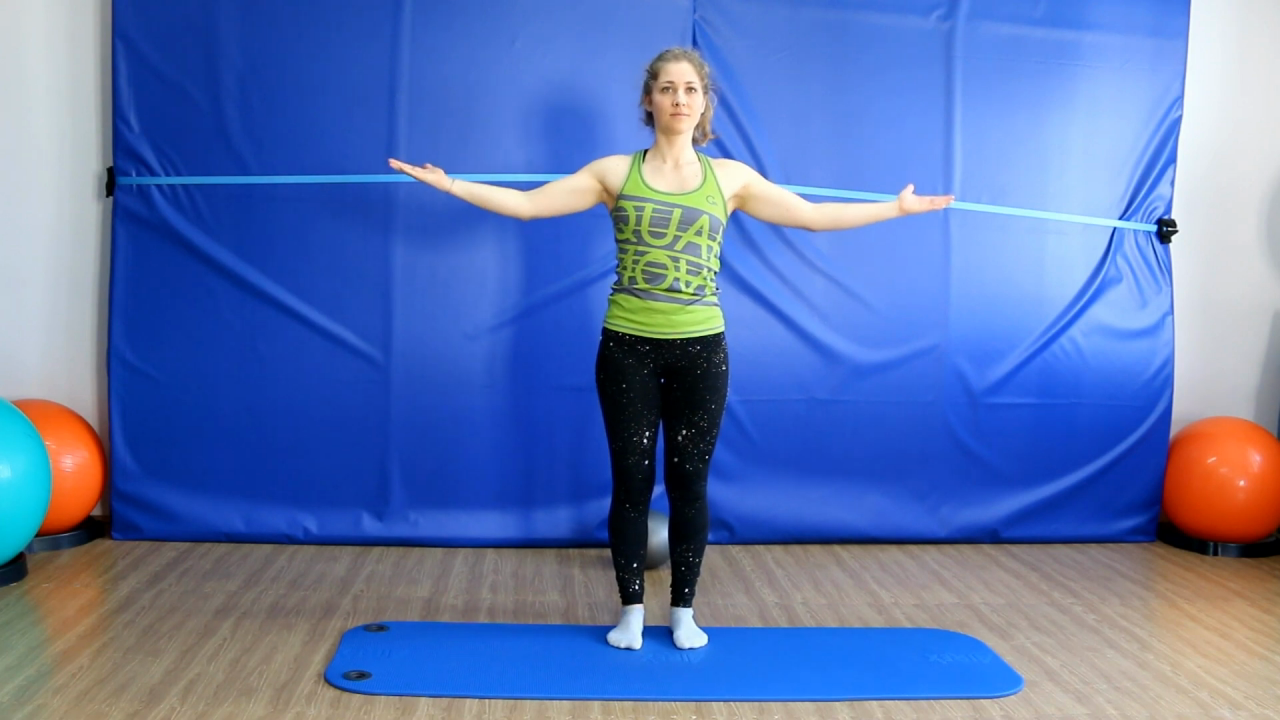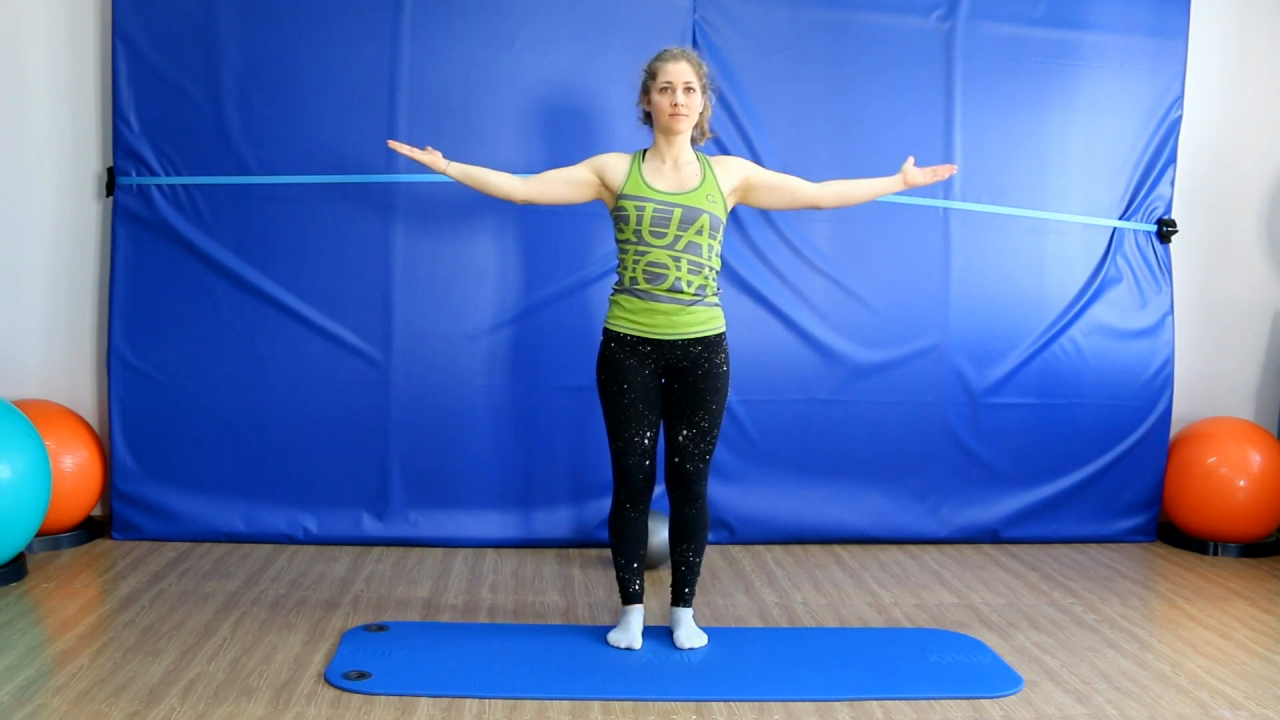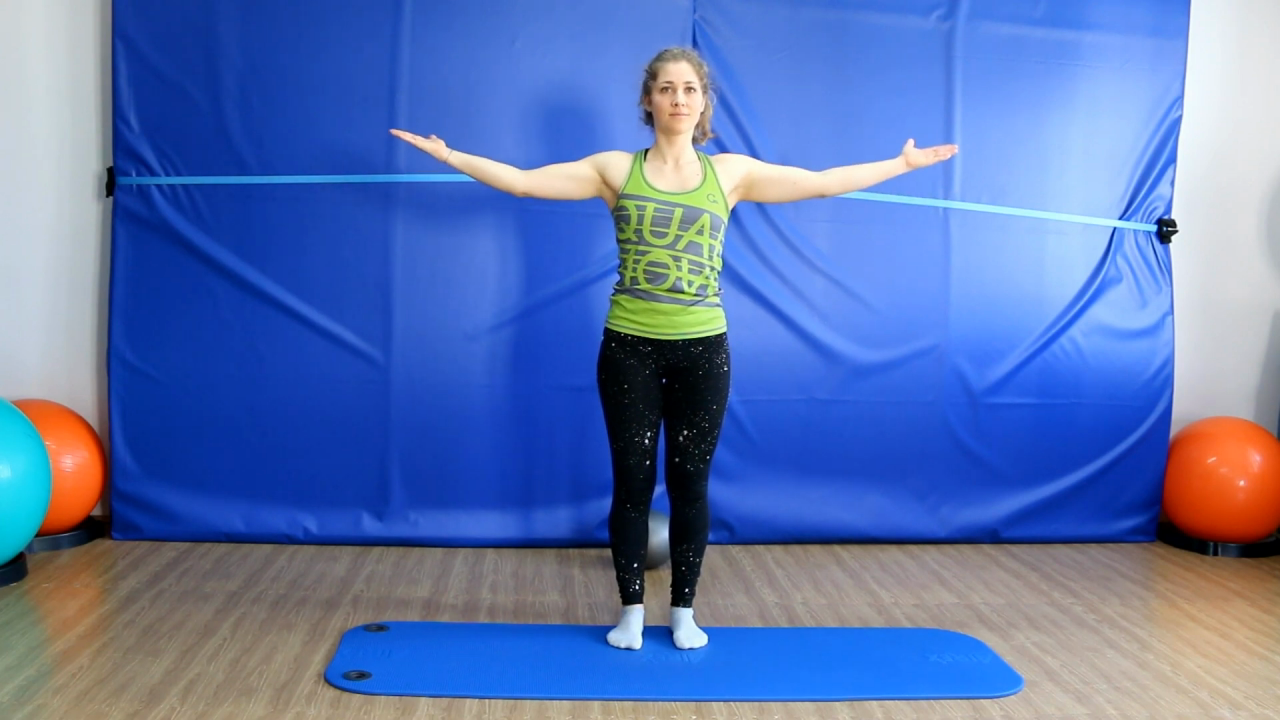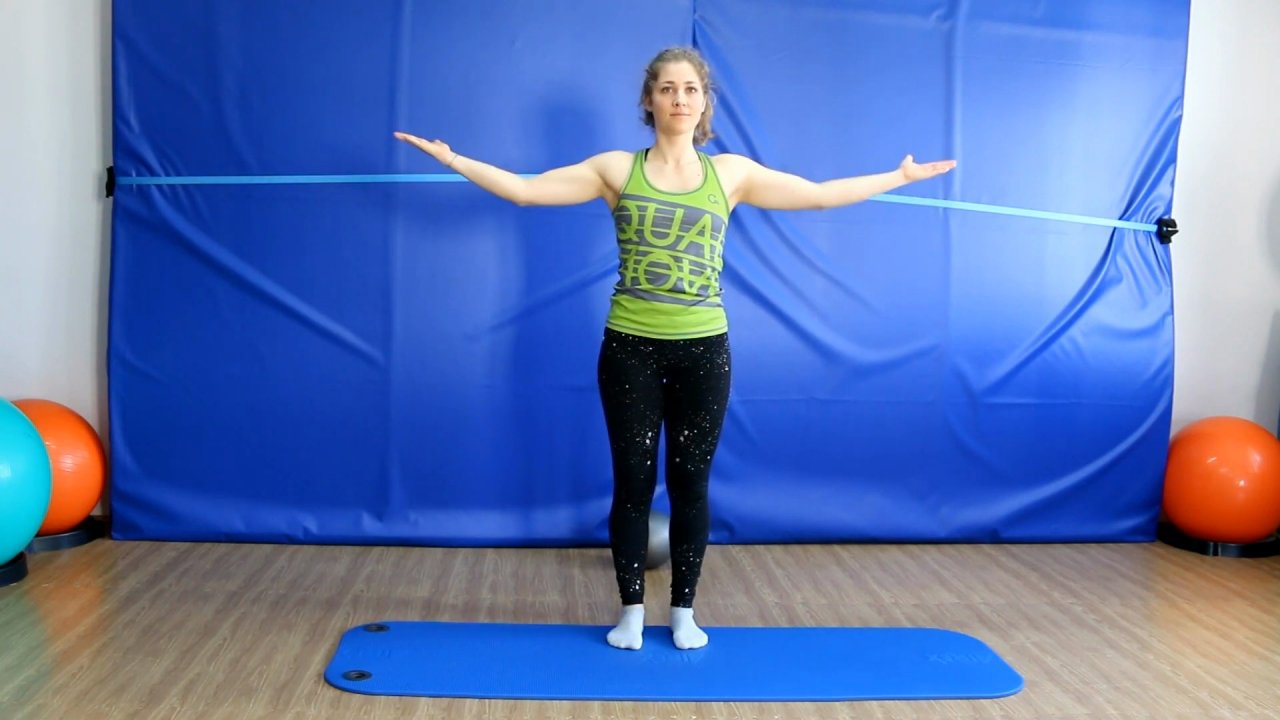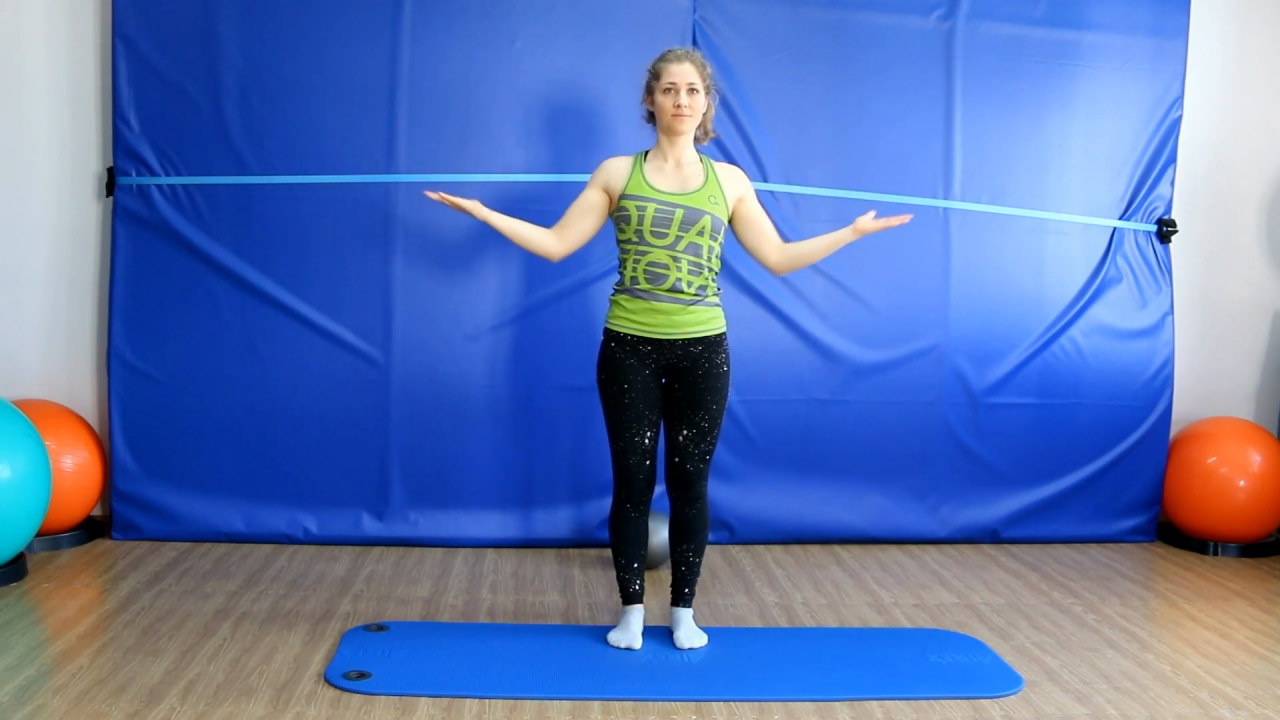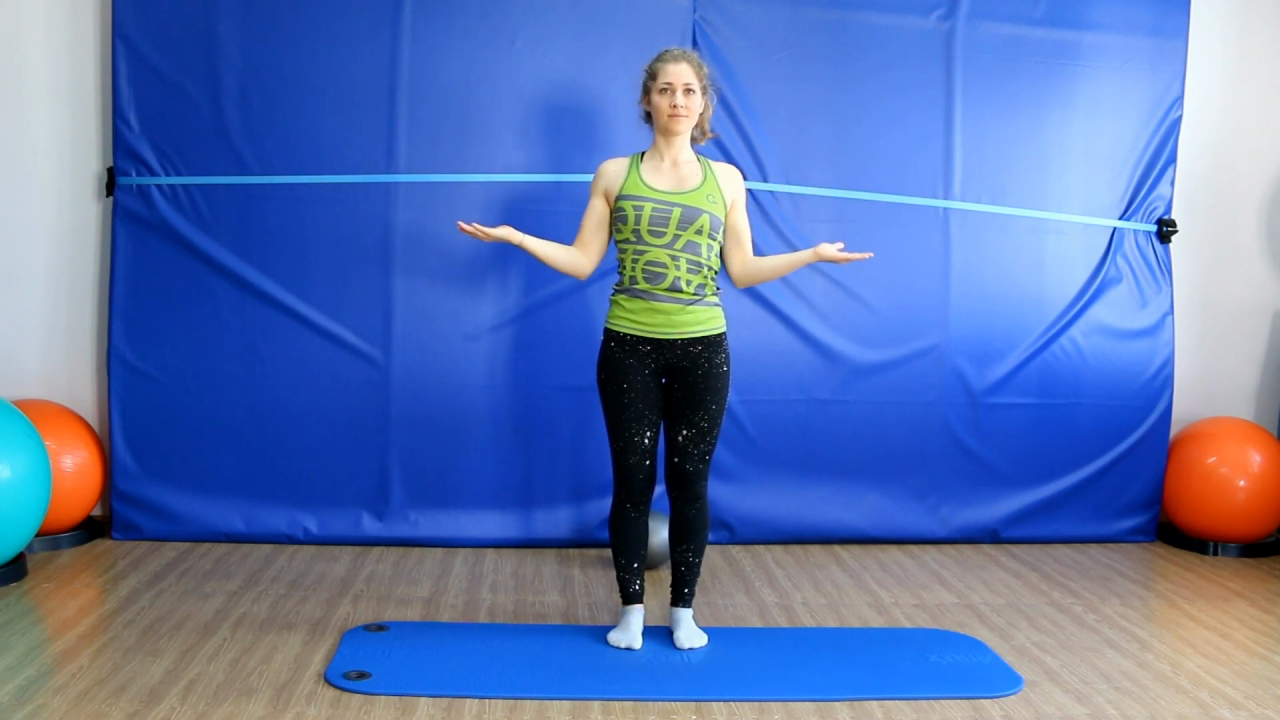
dt=0.5s
person 1, frame 1
left shoulder: (730, 177)
right shoulder: (614, 171)
left elbow: (813, 216)
right elbow: (527, 204)
left wrist: (895, 209)
right wrist: (450, 184)
left hip: (700, 349)
right hip: (627, 348)
left knee: (689, 482)
right knee: (631, 481)
left ankle: (683, 610)
right ankle: (631, 609)
person 1, frame 2
left shoulder: (730, 173)
right shoulder: (613, 169)
left elbow: (820, 194)
right elbow: (522, 187)
left wrist: (899, 181)
right wrist: (448, 166)
left hip: (701, 348)
right hip: (628, 348)
left knee: (690, 482)
right knee: (631, 481)
left ankle: (683, 610)
right ankle: (631, 610)
person 1, frame 3
left shoulder: (732, 172)
right shoulder: (614, 168)
left elbow: (825, 182)
right elbow: (522, 181)
left wrist: (902, 164)
right wrist: (448, 155)
left hip: (703, 349)
right hip: (630, 348)
left knee: (690, 482)
right knee: (632, 481)
left ankle: (683, 610)
right ankle: (631, 609)
person 1, frame 4
left shoulder: (732, 172)
right shoulder: (615, 168)
left elbow: (821, 194)
right elbow: (524, 189)
left wrist: (899, 176)
right wrist: (453, 159)
left hip: (703, 349)
right hip: (630, 347)
left knee: (690, 483)
right knee: (632, 481)
left ankle: (683, 610)
right ankle: (631, 609)
person 1, frame 5
left shoulder: (729, 181)
right shoulder: (616, 173)
left elbow: (780, 258)
right elbow: (554, 244)
left wrist: (854, 231)
right wrist: (482, 212)
left hip: (702, 350)
right hip: (630, 348)
left knee: (690, 483)
right knee: (632, 481)
left ankle: (684, 610)
right ankle: (631, 609)
person 1, frame 6
left shoulder: (726, 179)
right shoulder: (615, 174)
left elbow: (741, 271)
right elbow: (583, 262)
left wrist: (813, 254)
right wrist: (516, 237)
left hip: (703, 349)
right hip: (629, 347)
left knee: (690, 482)
right knee: (632, 481)
left ankle: (683, 610)
right ankle: (631, 610)
